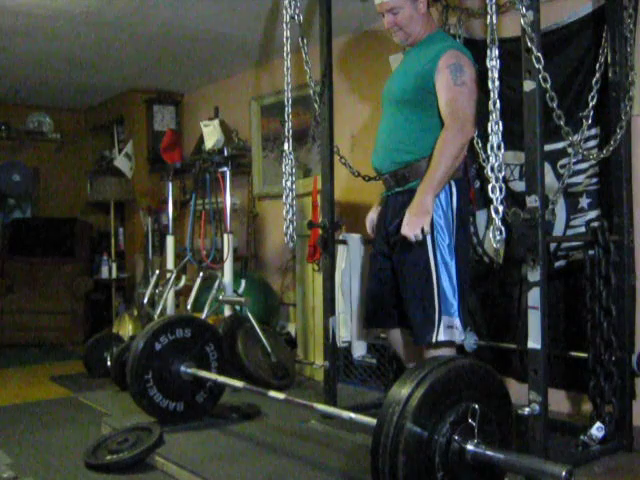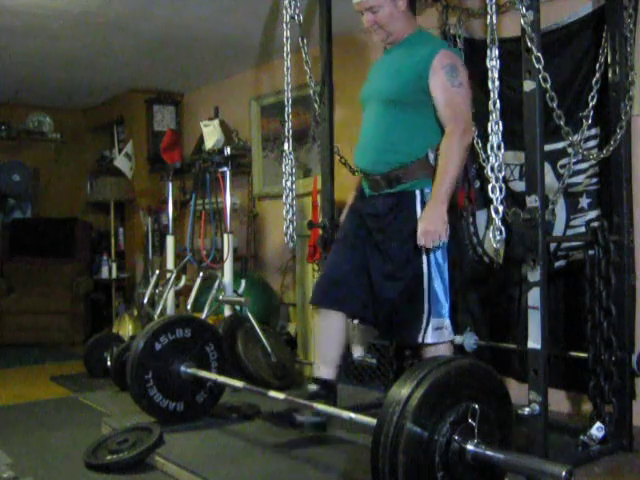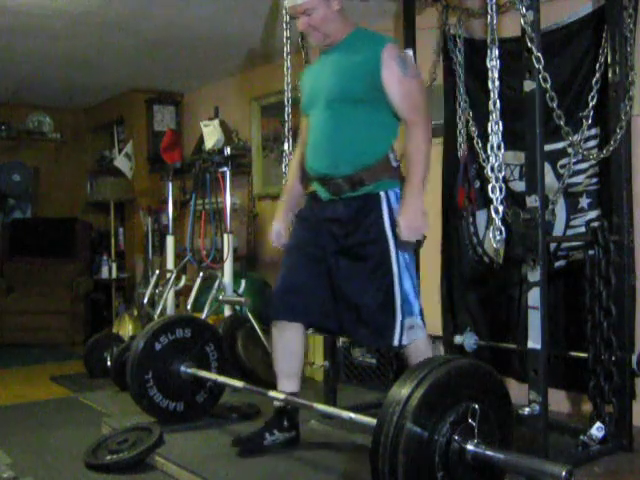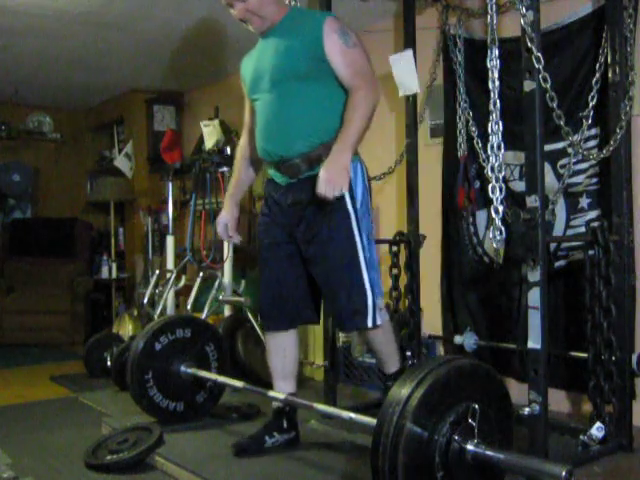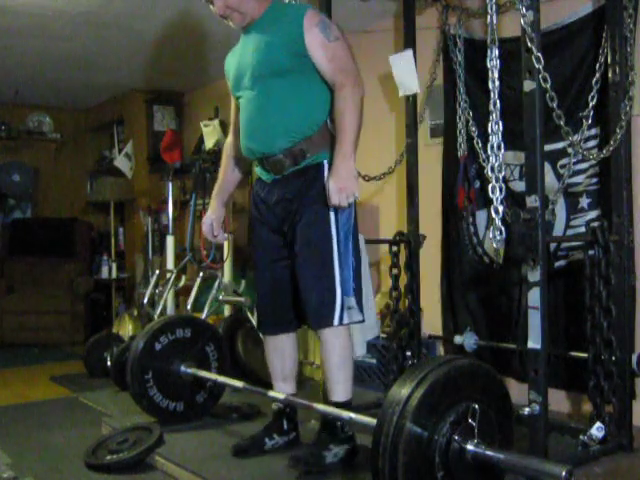
dt=0.4s
person 1, frame 1
left shoulder: (447, 57)
right shoulder: (407, 63)
left elbow: (458, 130)
left wrist: (422, 200)
left hip: (429, 199)
right hip: (396, 199)
left knee: (435, 316)
right knee: (382, 307)
person 1, frame 2
left shoulder: (437, 57)
right shoulder: (380, 65)
left elbow: (459, 131)
left wrist: (438, 205)
right wrist: (353, 199)
left hip: (412, 199)
right hip: (369, 199)
left knee: (427, 314)
right knee: (330, 295)
right ankle: (319, 396)
person 1, frame 3
left shoulder: (381, 54)
right shoulder: (311, 73)
left elbow: (417, 124)
left wrist: (413, 197)
right wrist: (284, 211)
left hip: (371, 202)
right hip: (319, 205)
left knee: (399, 314)
right knee: (287, 307)
right ankle: (286, 418)
person 1, frame 4
right shoulder: (252, 61)
left elbow: (364, 89)
left wrist: (340, 157)
right wrist: (232, 201)
left hip: (332, 182)
right hip: (279, 191)
left knee: (356, 298)
right knee: (277, 308)
left ankle: (399, 387)
right ankle: (285, 418)
person 1, frame 5
right shoulder: (236, 57)
left elbow: (348, 84)
left wrist: (344, 159)
right wrist: (217, 201)
left hip: (316, 176)
right hip: (267, 188)
left knee: (325, 301)
right knee: (273, 308)
left ankle: (340, 427)
right ankle: (285, 420)
